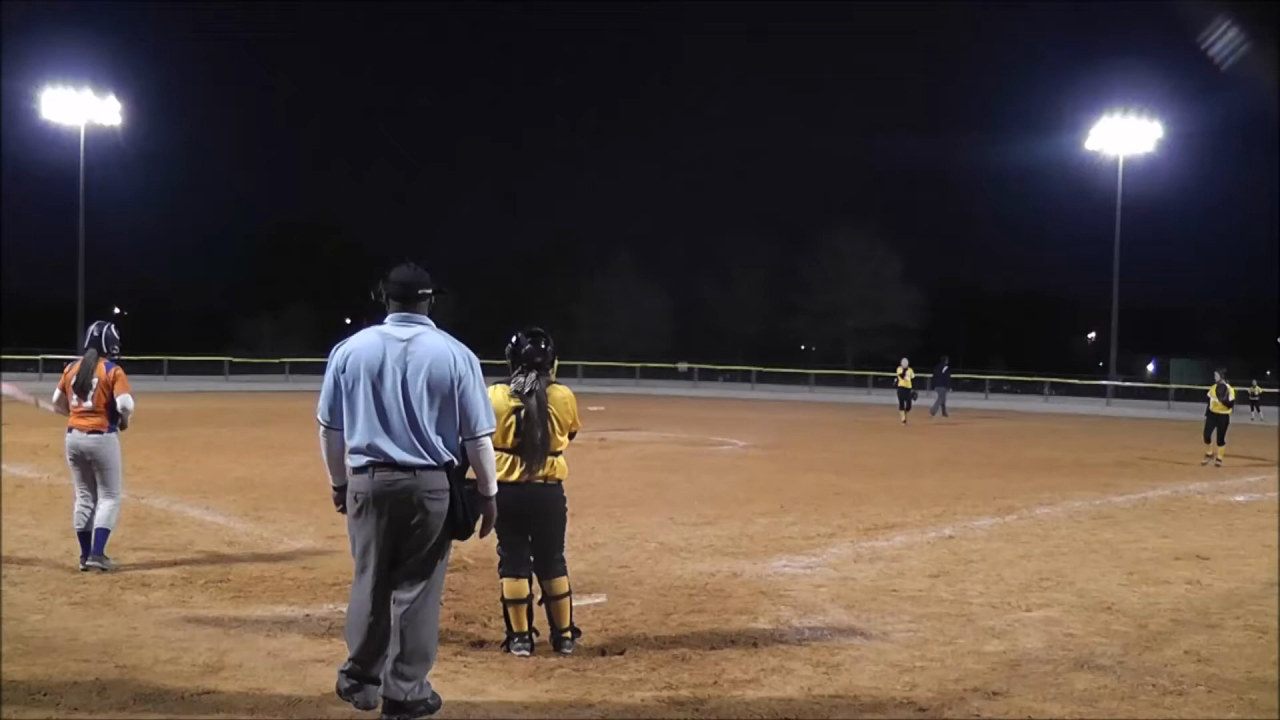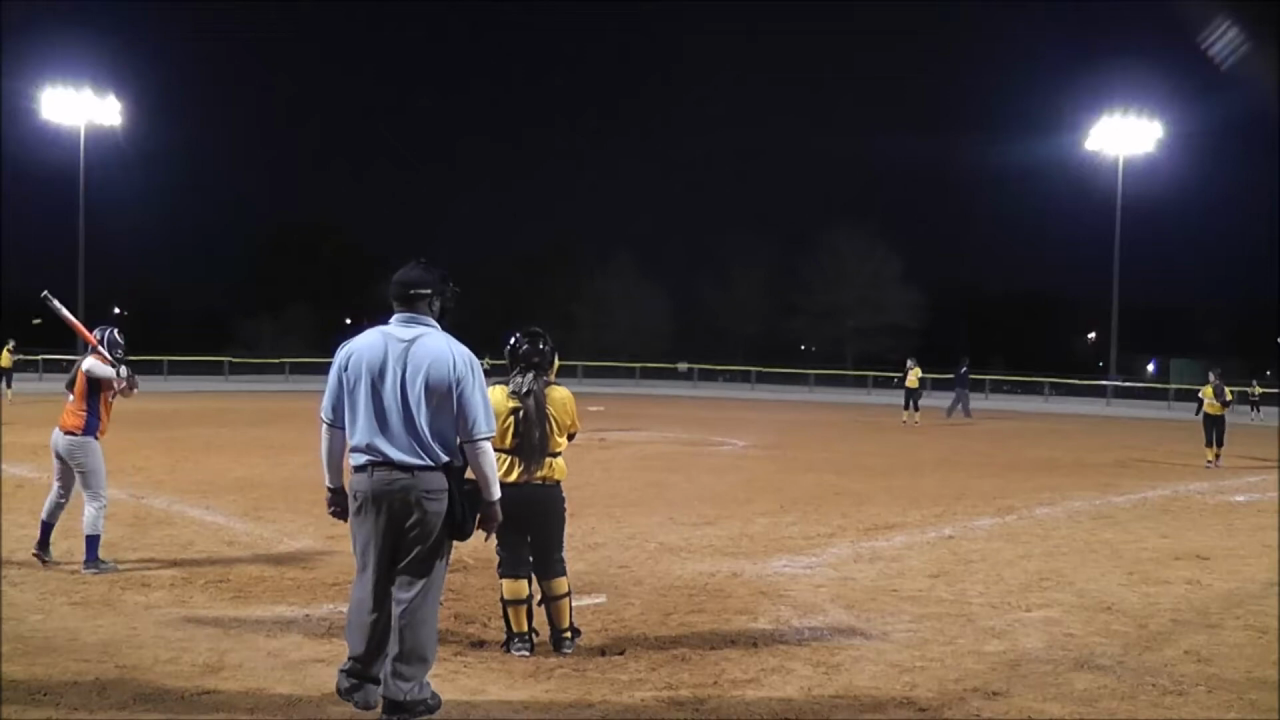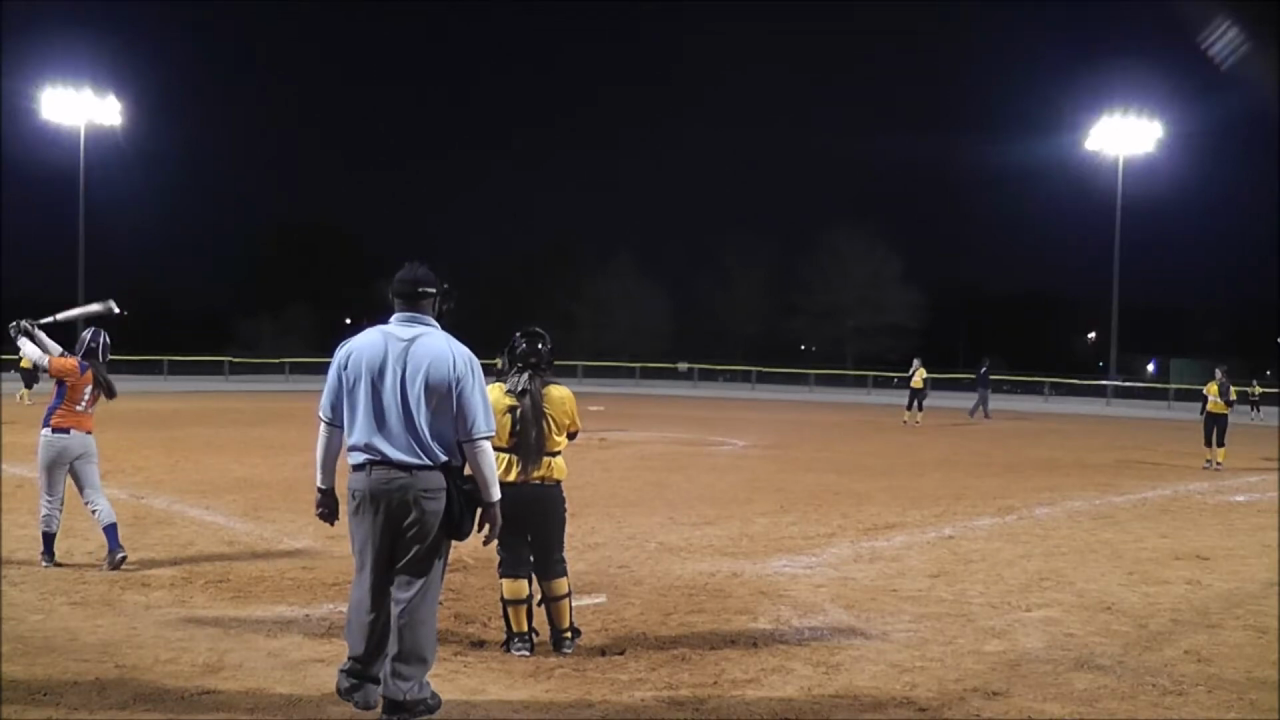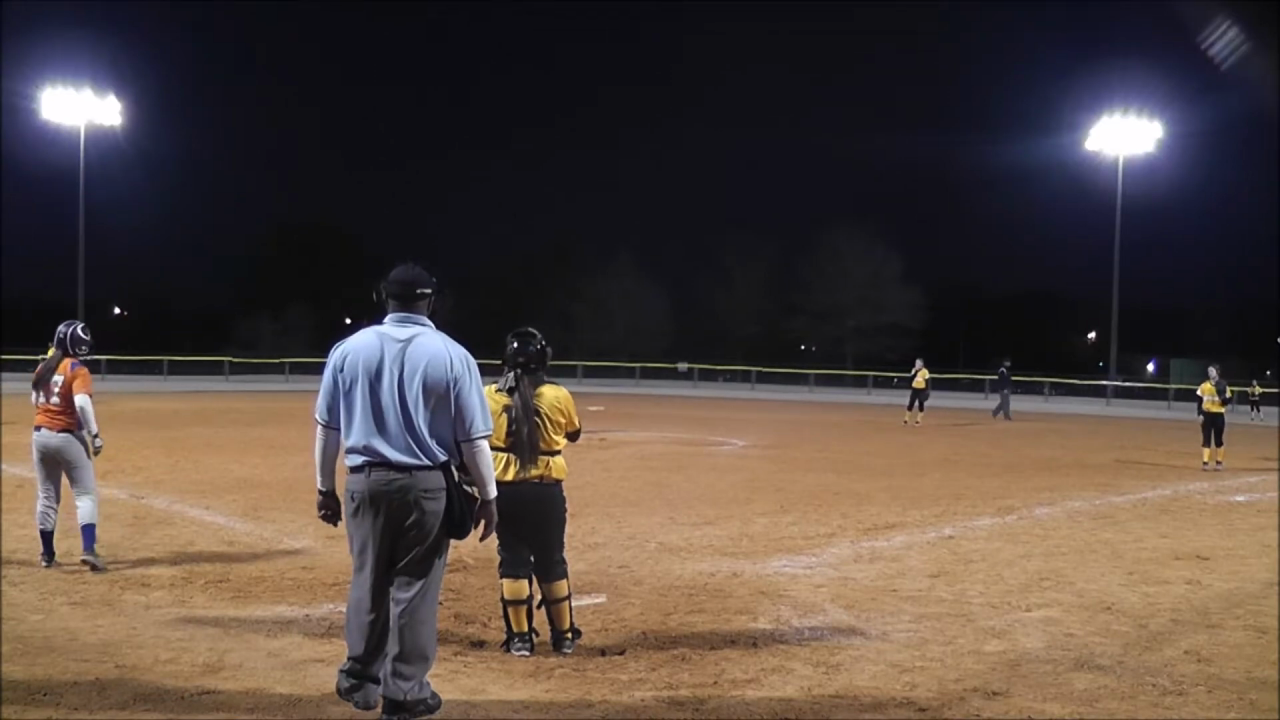
dt=0.7s
person 1, frame 1
left shoulder: (349, 350)
right shoulder: (454, 353)
left elbow: (330, 429)
right elbow: (477, 436)
left wrist: (339, 483)
right wrist: (487, 493)
left hip: (369, 482)
right hip: (430, 484)
left knee: (369, 583)
right knee: (417, 587)
left ankle: (361, 681)
person 1, frame 2
left shoulder: (354, 349)
right shoulder: (456, 356)
left elbow: (333, 428)
right elbow: (477, 439)
left wrist: (334, 486)
right wrist: (491, 499)
left hip: (369, 482)
right hip: (429, 486)
left knee: (370, 582)
right knee: (416, 587)
left ankle: (361, 681)
person 1, frame 3
left shoulder: (354, 348)
right shoulder: (456, 355)
left elbow: (330, 425)
right elbow: (476, 439)
left wrist: (325, 485)
right wrist: (491, 499)
left hip: (368, 480)
right hip: (428, 485)
left knee: (369, 582)
right knee: (415, 587)
left ankle: (360, 680)
person 1, frame 4
left shoulder: (349, 349)
right shoulder: (452, 355)
left elbow: (327, 428)
right elbow: (474, 438)
left wrist: (325, 488)
right wrist: (488, 496)
left hip: (366, 482)
right hip: (426, 485)
left knee: (368, 582)
right knee: (415, 586)
left ankle: (361, 680)
person 2, frame 1
left shoulder: (495, 396)
right shoulder: (564, 397)
left hip: (507, 490)
right hip: (549, 491)
left knee: (514, 562)
right knee: (553, 562)
left ankle: (520, 637)
right ankle: (564, 635)
person 2, frame 2
left shoulder: (494, 397)
right shoulder: (562, 398)
left hip: (506, 491)
right hip: (547, 492)
left knee: (512, 562)
right knee: (552, 562)
left ankle: (520, 638)
right ankle: (563, 635)
person 2, frame 3
left shoulder: (493, 394)
right shoulder: (562, 396)
right elbow: (572, 433)
left hip: (505, 489)
right hip: (547, 490)
left knee: (513, 561)
right knee: (552, 561)
left ankle: (520, 637)
right ankle: (563, 635)
person 2, frame 4
left shoulder: (490, 395)
right shoulder: (559, 396)
right elbow: (574, 434)
left hip: (505, 489)
right hip: (546, 490)
left knee: (513, 561)
right knee: (552, 562)
left ankle: (520, 637)
right ankle: (563, 635)
person 3, frame 1
left shoulder: (71, 368)
right shoulder: (113, 370)
left elbow: (58, 401)
right elbow: (126, 404)
right wrist: (125, 420)
left hip: (73, 438)
right hip: (102, 439)
left knee: (84, 498)
right knee: (110, 498)
left ankle: (85, 555)
right ankle: (96, 555)
person 3, frame 2
left shoulder: (102, 366)
right shoulder: (96, 361)
left elbow: (125, 391)
right elbow: (89, 366)
left wrist: (127, 380)
right wrist: (117, 373)
left hip: (62, 436)
right hip: (81, 440)
left knee: (61, 491)
right knee: (95, 500)
left ankle: (43, 545)
right ankle: (91, 560)
person 3, frame 3
left shoulder: (76, 368)
right shoulder: (99, 375)
left elbow: (39, 358)
right elbow: (62, 356)
left wrist: (20, 337)
right wrist: (36, 332)
left hip: (56, 438)
right hip: (84, 441)
left knee: (51, 500)
right knee: (95, 496)
left ankle: (48, 555)
right ankle: (115, 547)
person 3, frame 4
left shoulder: (45, 365)
right shoulder: (78, 370)
left elbow: (35, 399)
right elbow: (82, 403)
right wrist: (95, 433)
left hip: (41, 436)
right hip: (69, 438)
left knee: (47, 497)
right knee: (85, 496)
left ankle: (47, 555)
right ankle: (88, 549)
